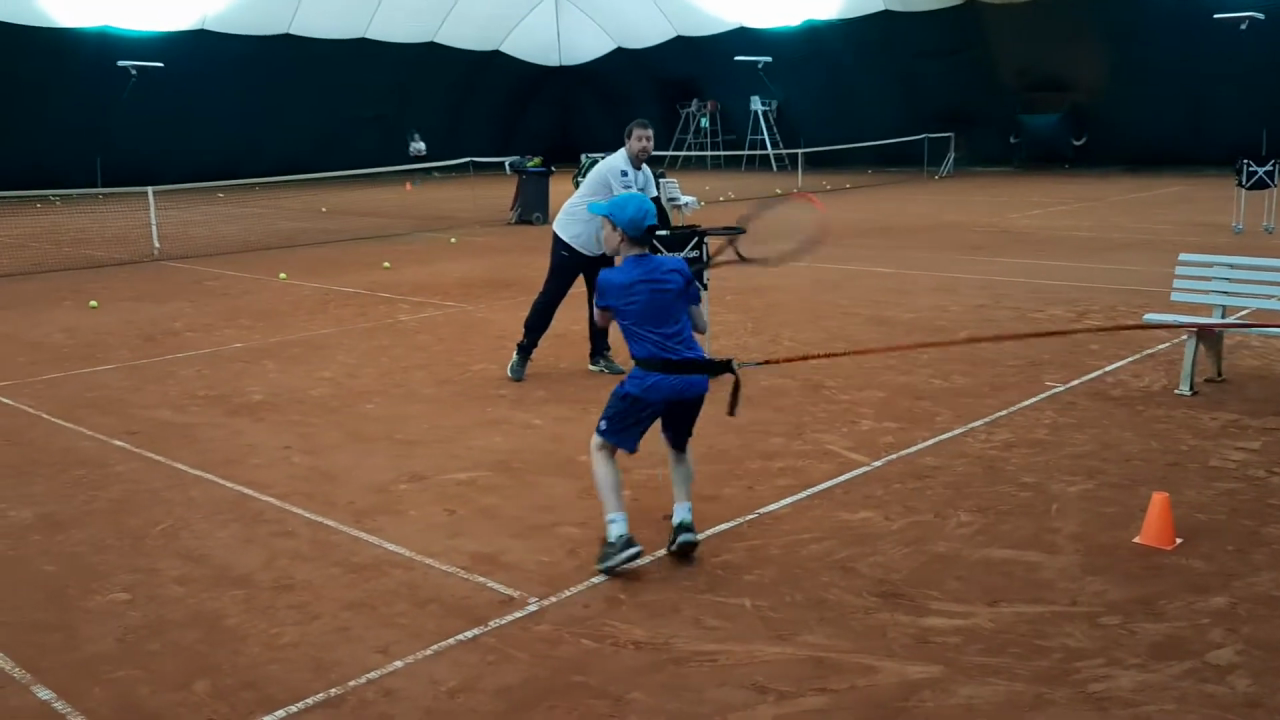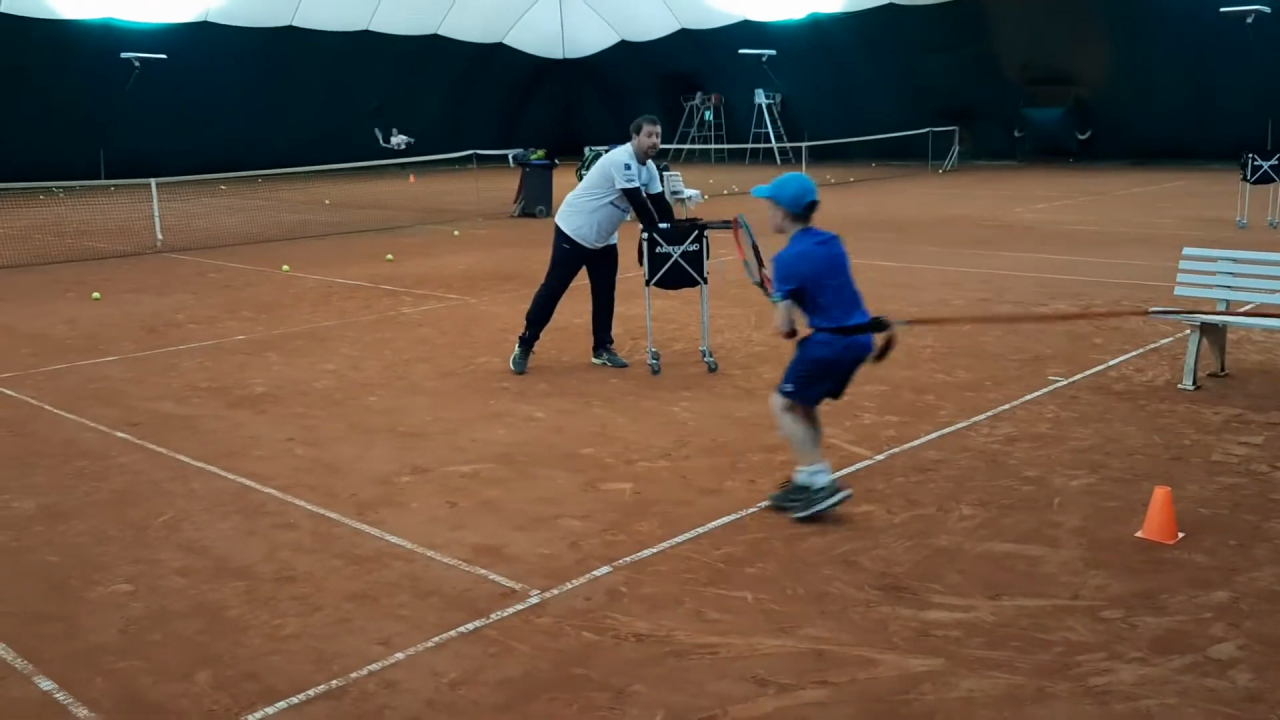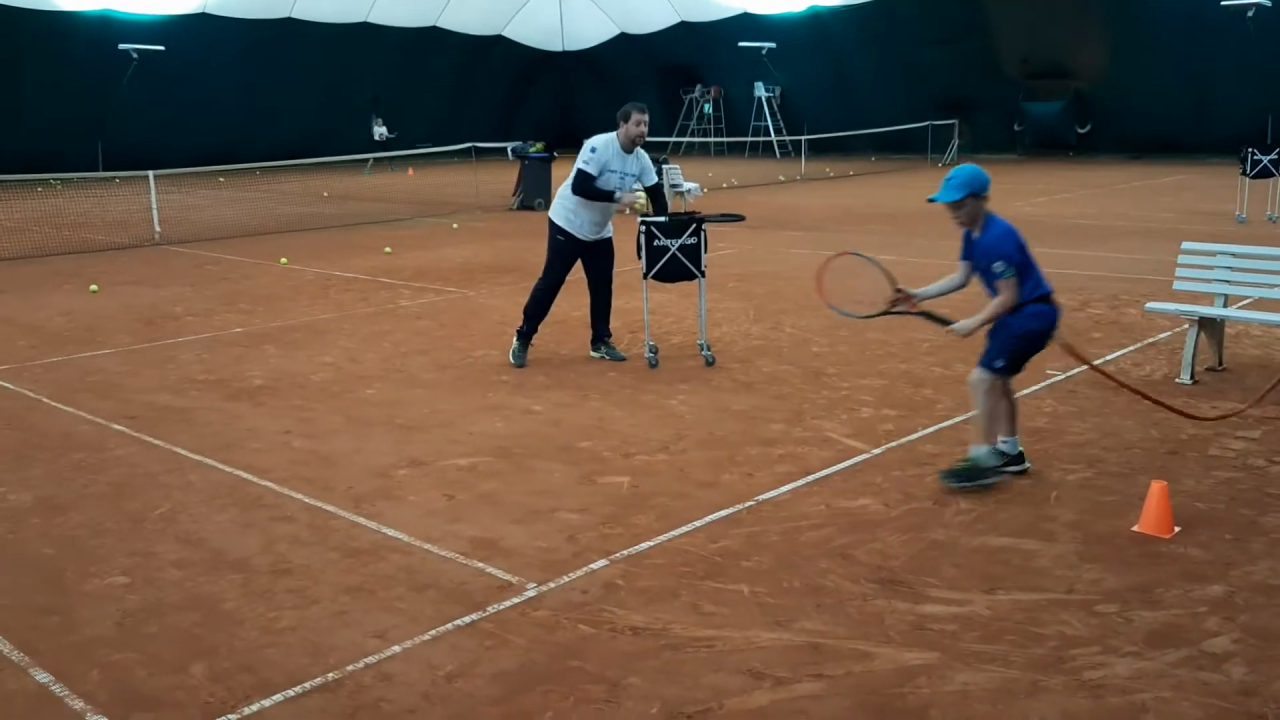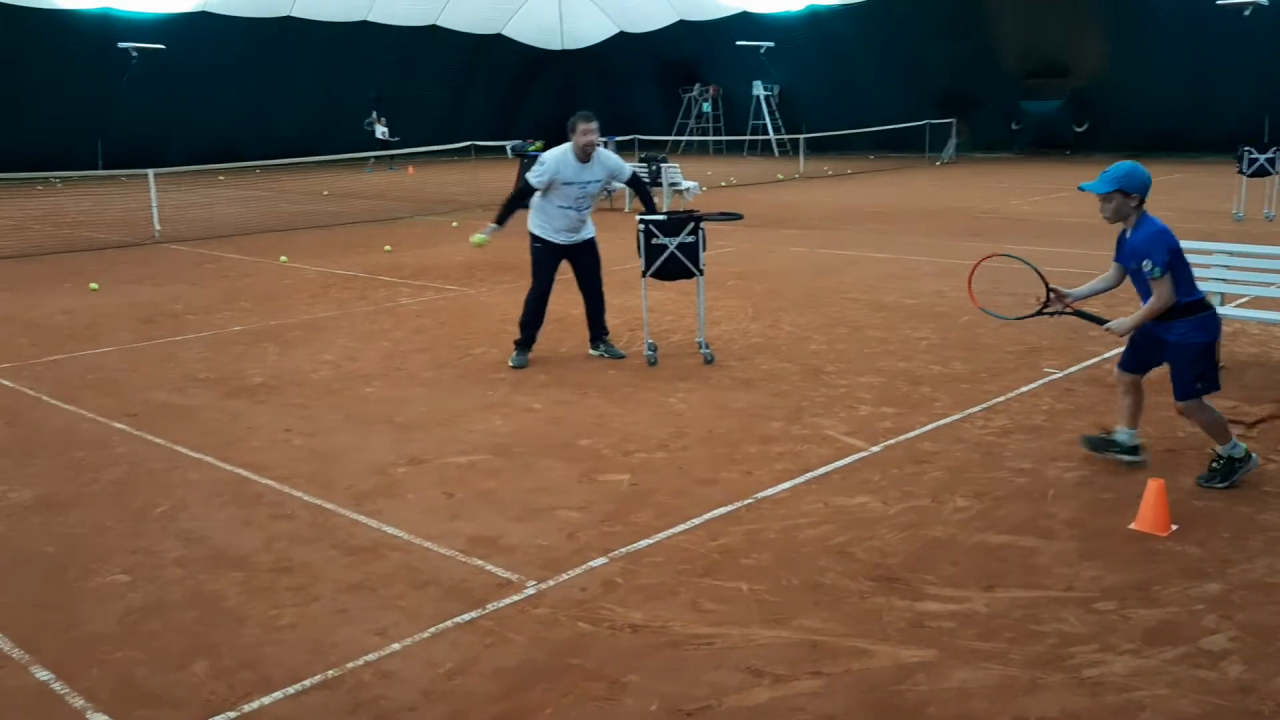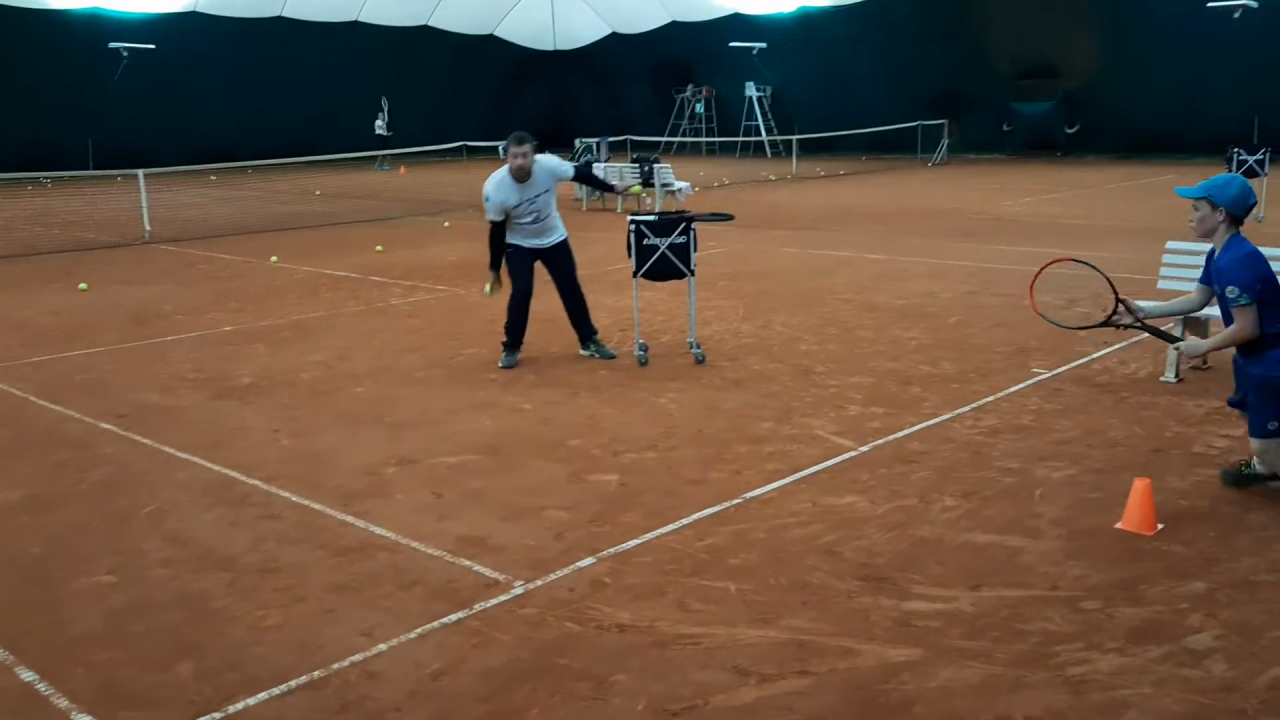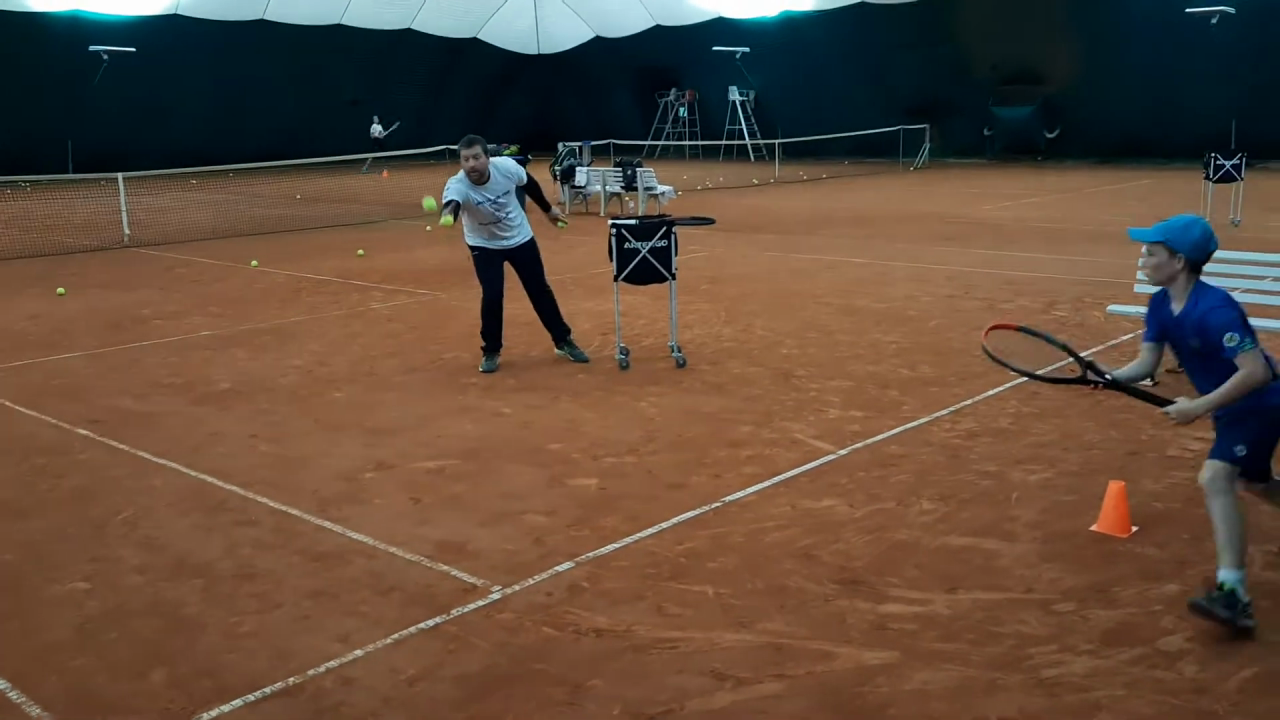
dt=0.4s
person 1, frame 1
left shoulder: (609, 280)
right shoulder: (678, 269)
left elbow: (601, 321)
right elbow: (701, 326)
left hip: (650, 380)
right hip: (693, 378)
left knee: (602, 448)
right knee: (677, 446)
left ankle: (619, 536)
right ankle: (684, 523)
person 1, frame 2
left shoulder: (788, 258)
right shoulder: (832, 242)
left elbow: (783, 326)
left wrist: (788, 329)
right wrist: (779, 287)
left hip: (830, 343)
right hip: (858, 338)
left knee: (783, 405)
right knee: (803, 403)
left ankle: (821, 483)
right ankle: (808, 480)
person 1, frame 3
left shoulder: (999, 237)
right shoulder: (973, 234)
left elbow: (1009, 296)
right elbow: (961, 277)
left wrist: (973, 324)
right wrist: (917, 294)
left hip: (1033, 315)
right hip: (1017, 315)
left knee: (980, 381)
right knee: (996, 382)
left ankle: (983, 460)
right ankle: (1009, 452)
person 1, frame 4
left shoulder: (1151, 237)
right shoulder: (1127, 233)
left elbow: (1165, 296)
right elbow: (1114, 277)
left wrist: (1129, 324)
right wrist: (1072, 295)
left hip: (1188, 324)
right hip: (1158, 322)
left knee: (1187, 403)
right knee: (1126, 377)
left ankle: (1235, 454)
right ankle: (1126, 442)
person 1, frame 5
left shoulder: (1237, 260)
right shoulder: (1217, 254)
left elbow: (1247, 328)
right elbow: (1197, 299)
left wrist: (1203, 347)
right wrist: (1143, 311)
right hip: (1252, 355)
right knee: (1253, 423)
person 1, frame 6
left shoulder: (1214, 307)
right shoulder: (1160, 302)
right elbow: (1147, 362)
left wrist: (1201, 407)
right wrist: (1112, 377)
right hip: (1230, 404)
left knee: (1214, 479)
left ankle: (1232, 592)
person 2, frame 1
left shoulder: (644, 172)
right shoulder: (617, 167)
left elbow: (656, 209)
left hip: (601, 245)
right hip: (572, 238)
right knee: (551, 296)
left ankle: (599, 356)
right ankle: (523, 353)
person 2, frame 2
left shoulder: (649, 168)
right shoulder: (621, 160)
left elbow: (660, 204)
right elbow: (639, 206)
left hip: (604, 238)
right hip: (574, 231)
left knee: (605, 293)
right knee: (553, 289)
left ankle: (602, 348)
right ankle: (524, 346)
person 2, frame 3
left shoulder: (640, 158)
right shoulder: (599, 146)
left elbow: (656, 194)
right elbow: (579, 187)
right wrist: (617, 197)
left hip: (600, 231)
right hip: (568, 224)
left knee: (602, 286)
right knee: (550, 282)
left ankle: (600, 342)
right ankle: (523, 339)
person 2, frame 4
left shoulder: (607, 159)
right shoulder: (552, 160)
left elbow: (638, 184)
right elbow: (523, 193)
left wrist: (654, 216)
right wrist: (497, 224)
left hip: (582, 234)
right hip: (546, 234)
left knee: (593, 287)
right knee: (541, 289)
left ankle: (599, 340)
right ankle: (523, 346)
person 2, frame 5
left shoulder: (549, 164)
right shoulder: (495, 187)
left elbow: (580, 173)
right elbow: (497, 230)
left wrist: (612, 188)
right wrist: (494, 269)
left hip: (553, 237)
right hip: (517, 243)
left knee: (570, 287)
right knee: (521, 291)
left ankle: (588, 341)
right ankle: (511, 347)
person 2, frame 6
left shoulder: (505, 166)
right shoulder: (457, 186)
left elbow: (529, 183)
right elbow: (450, 208)
left wrist: (548, 209)
right wrist: (447, 215)
left hip: (520, 237)
right hip: (484, 244)
left knee: (539, 288)
right knee: (492, 294)
left ankle: (563, 340)
right ankle: (491, 351)
